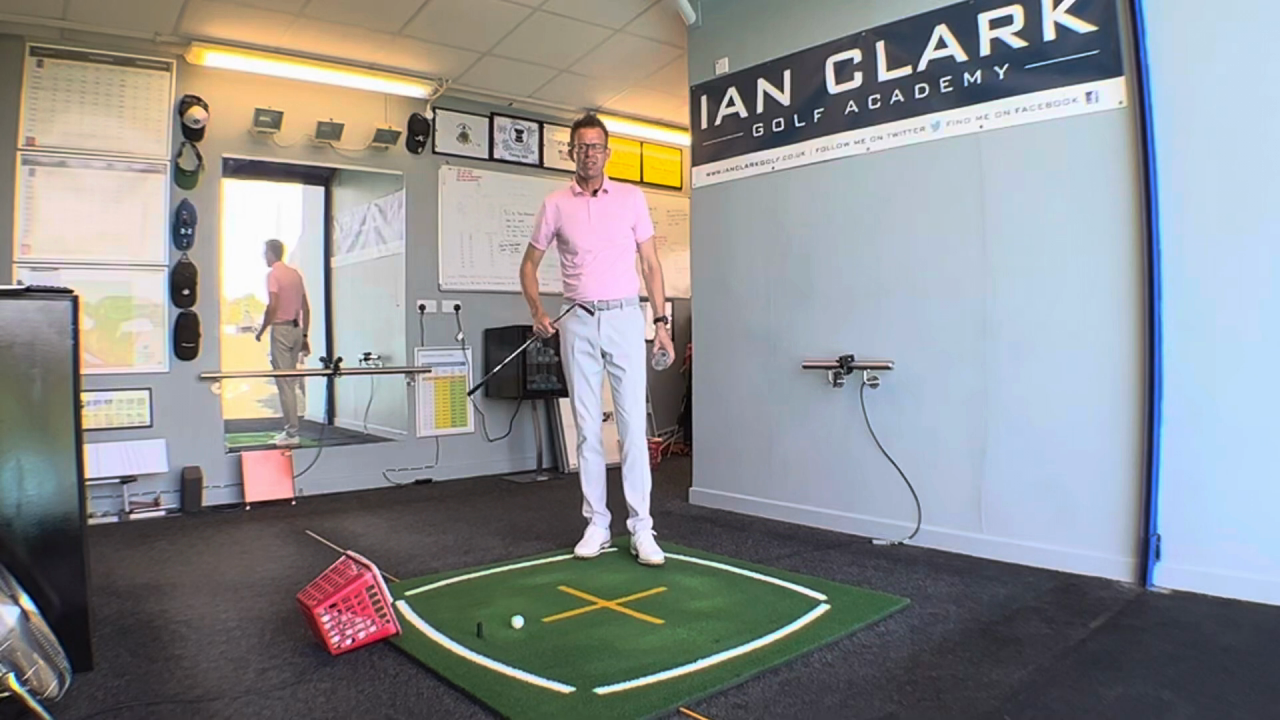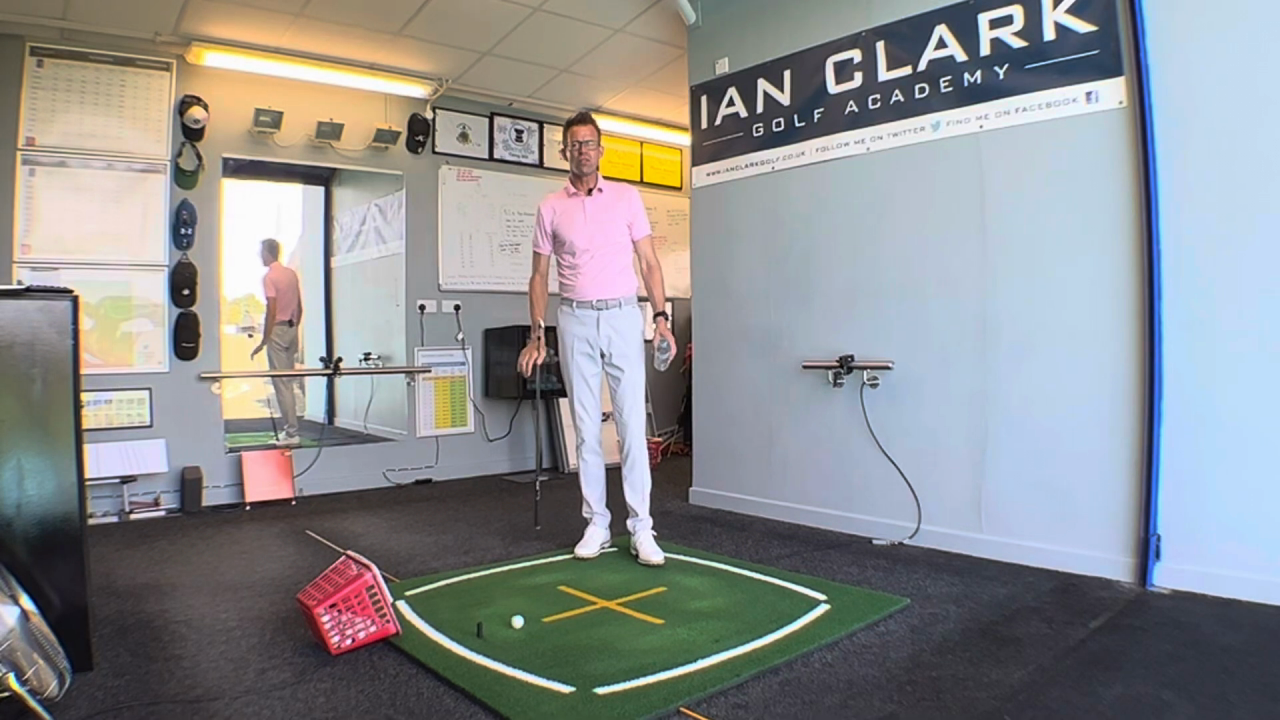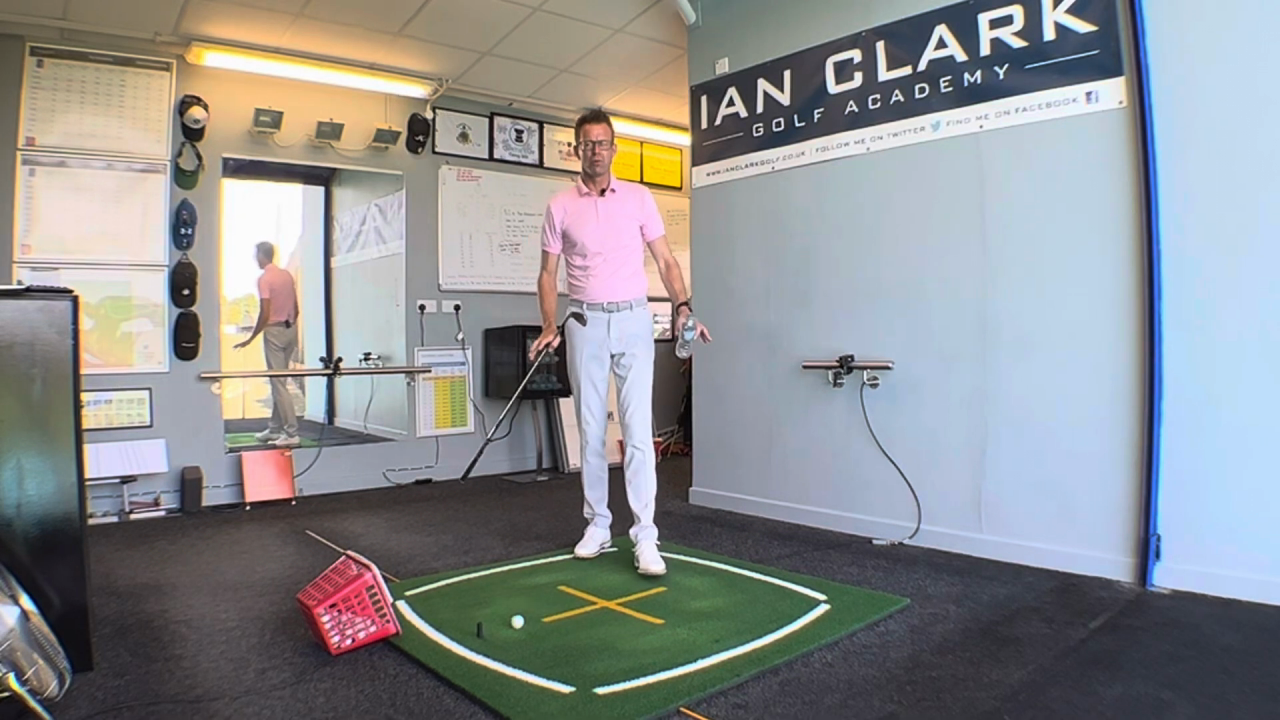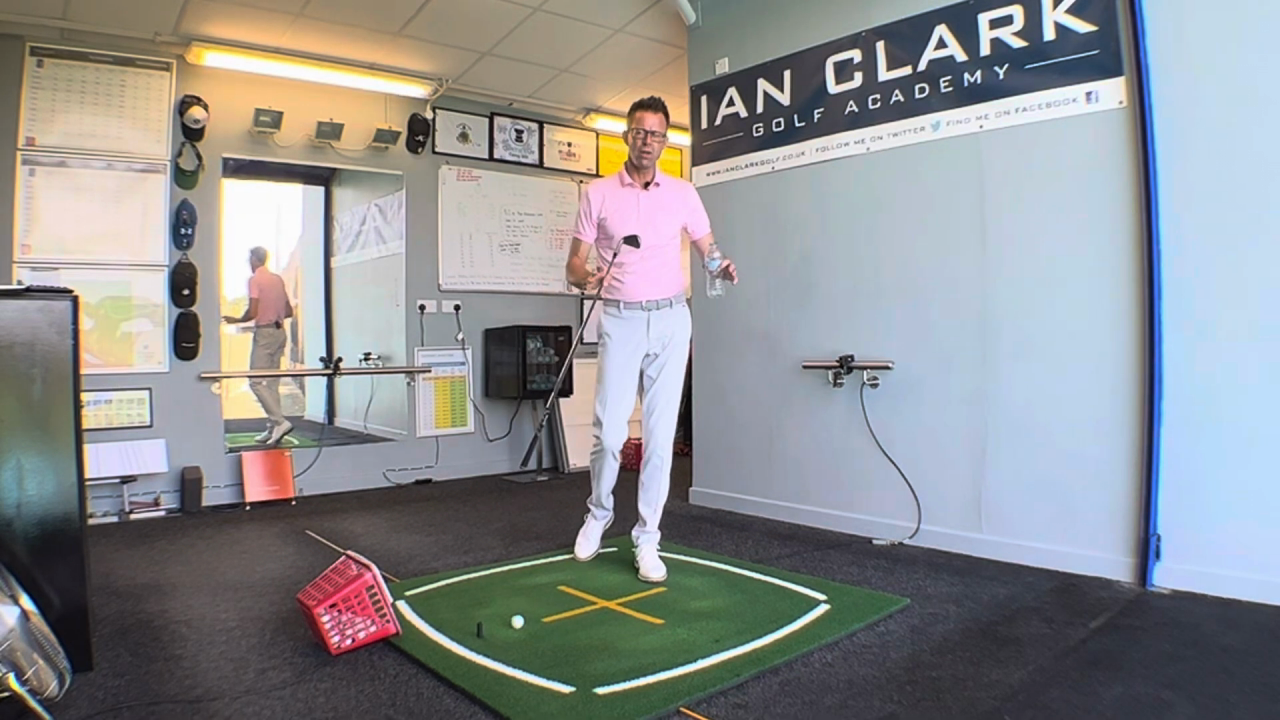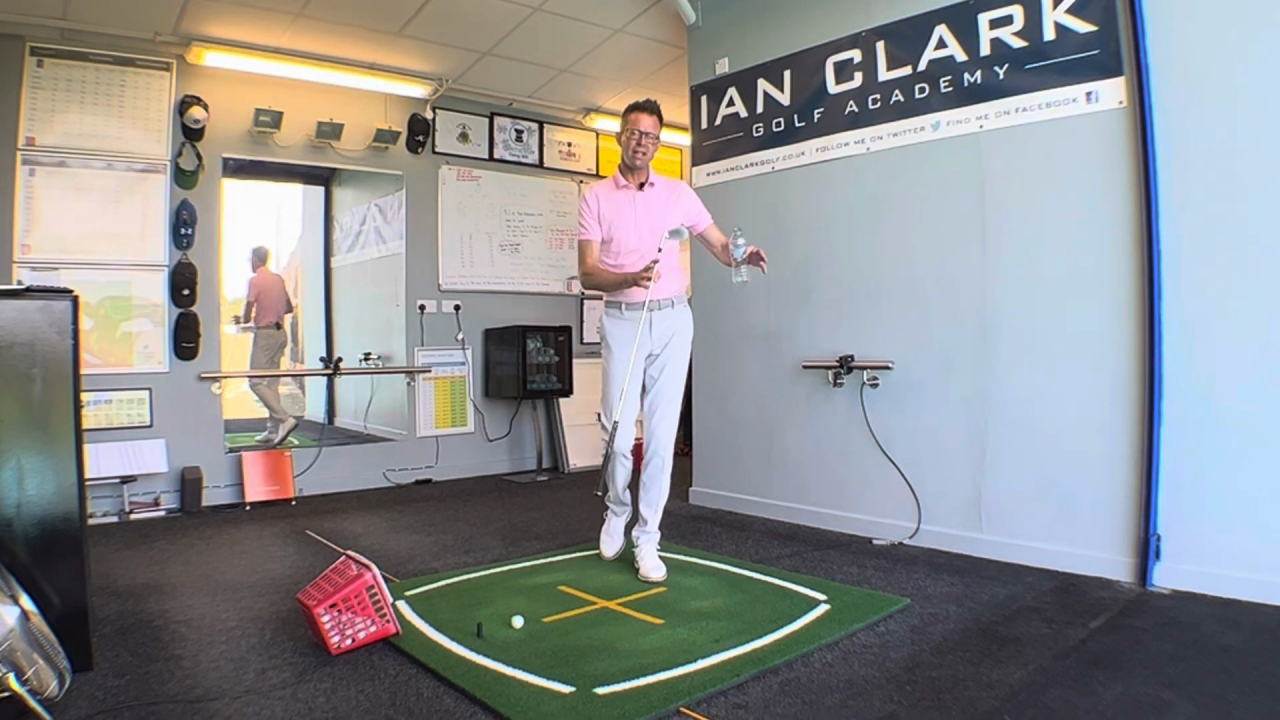
dt=1s
person 1, frame 1
left shoulder: (632, 197)
right shoulder: (554, 204)
left elbow: (651, 263)
right elbow: (530, 263)
left wrist: (661, 320)
right wrist: (537, 310)
left hip: (625, 317)
right hip: (577, 322)
left knee: (633, 422)
right knee: (587, 425)
left ankle: (641, 527)
right ankle: (596, 523)
person 1, frame 2
left shoulder: (627, 197)
right shoulder: (550, 207)
left elbow: (649, 262)
right elbow: (539, 275)
left wrist: (661, 316)
right wrist: (536, 334)
left hip: (623, 317)
right hip: (576, 321)
left knee: (632, 424)
right knee: (586, 427)
left ankle: (641, 527)
right ankle: (596, 523)
person 1, frame 3
left shoulder: (639, 197)
right shoulder: (559, 205)
left elbow: (665, 259)
right elbow: (548, 273)
left wrist: (683, 306)
right wrist: (549, 325)
left hip: (633, 319)
right hip: (585, 323)
left knee: (638, 429)
right knee: (591, 431)
left ankle: (645, 537)
right ankle: (597, 524)
person 1, frame 4
left shoulder: (682, 193)
right shoulder: (597, 193)
left elbow: (709, 251)
right elbow: (574, 263)
left wrist: (724, 269)
right wrist: (586, 277)
left hip: (670, 320)
right hip: (620, 321)
left knee: (659, 436)
right knee: (609, 432)
left ankle: (646, 540)
right ankle: (598, 514)
person 1, frame 5
left shoulder: (679, 192)
right shoulder: (595, 196)
left elbow: (718, 244)
right elbow: (587, 273)
left wrist: (743, 255)
right wrist: (632, 278)
left hip: (672, 320)
right hip: (622, 321)
left knee: (661, 436)
right knee: (618, 433)
left ankle: (647, 539)
right ankle: (618, 509)
person 2, frame 1
left shoulder: (273, 274)
right shoulder: (295, 274)
left elbow: (273, 307)
right elbow: (306, 308)
left wrist: (261, 331)
right wrist: (304, 336)
left hip: (281, 330)
right hip: (296, 329)
left knee: (284, 382)
right knee: (290, 382)
left ankle: (292, 433)
right ankle: (290, 429)
person 2, frame 2
left shoulder: (269, 276)
right shoulder: (291, 274)
left elbow: (271, 312)
left wrist: (263, 342)
left hip: (278, 331)
right hip: (292, 330)
left knee: (281, 384)
right knee: (288, 383)
left ankle: (292, 433)
right ankle: (289, 429)
person 2, frame 3
left shoulder: (265, 278)
right shoulder: (287, 275)
left elbow: (265, 314)
right elbow: (296, 309)
left wrist: (251, 338)
left hip: (274, 332)
right hip: (290, 330)
left knee: (279, 384)
right knee: (278, 382)
left ankle: (291, 433)
right ankle: (275, 429)
person 2, frame 4
left shoulder: (255, 279)
right shoulder: (278, 279)
left elbow: (253, 312)
right elbow: (289, 311)
left wrist: (237, 320)
left hip: (264, 333)
right hip: (279, 332)
left knee: (256, 381)
right knee: (272, 382)
left ankle: (280, 422)
right ankle: (272, 429)
person 2, frame 5
left shoulder: (255, 280)
right shoulder: (278, 279)
left elbow: (248, 317)
right elbow: (289, 308)
left wrist: (242, 320)
left hip: (264, 334)
right hip: (279, 333)
left knee: (256, 382)
right knee: (272, 383)
left ankle: (285, 420)
right ankle: (273, 429)
